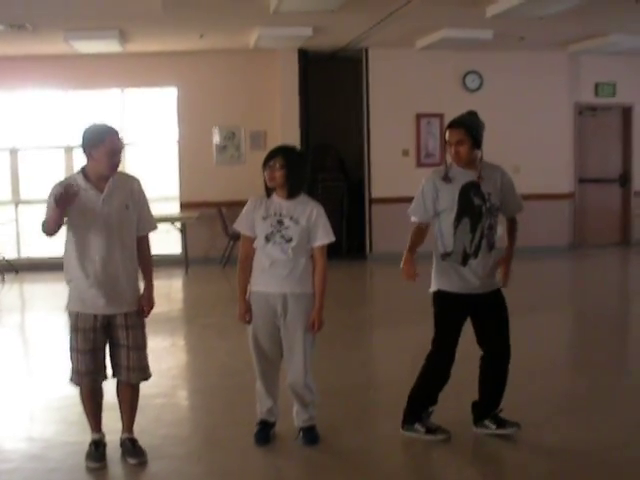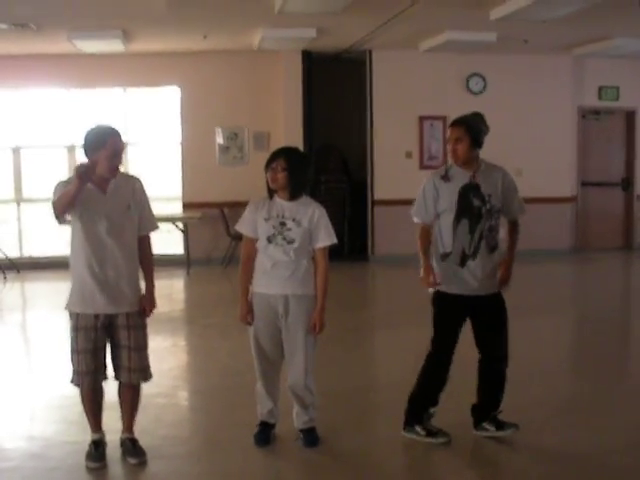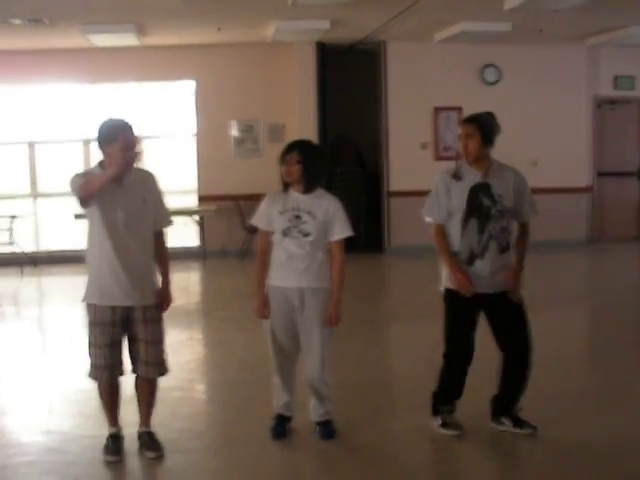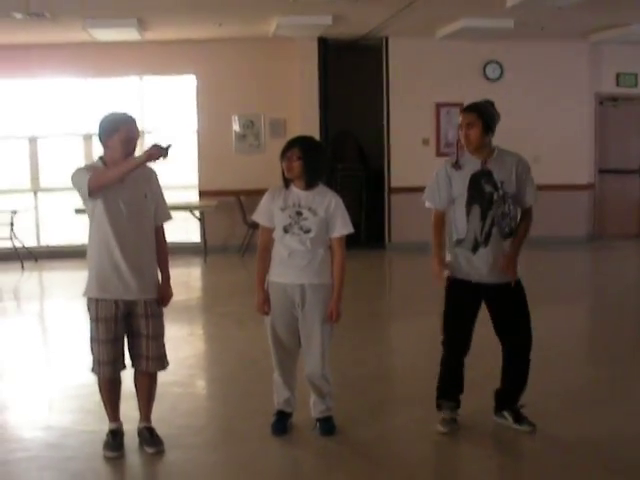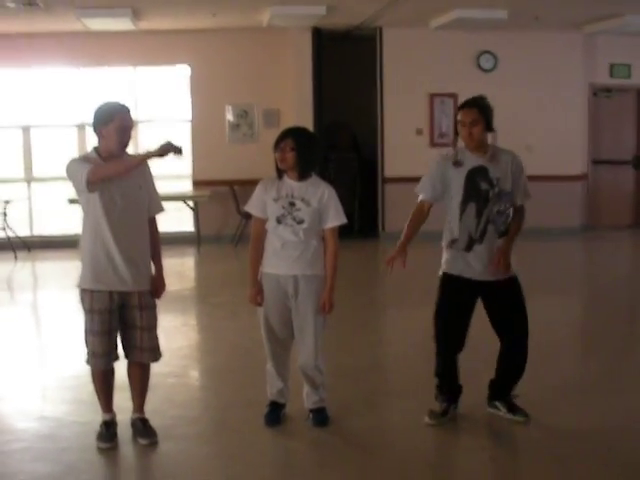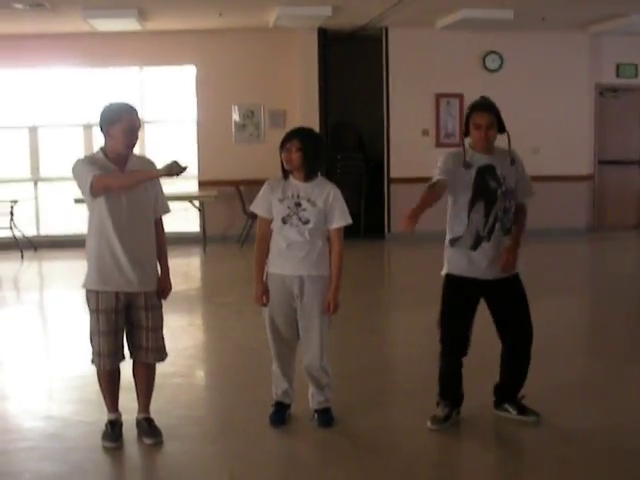
dt=0.2s
person 1, frame 1
left shoulder: (131, 186)
right shoulder: (66, 189)
left elbow: (142, 240)
right elbow: (49, 230)
left wrist: (149, 288)
right wrist: (59, 209)
left hip: (126, 299)
right hip: (85, 301)
left knee: (131, 372)
right knee: (88, 375)
left ankle: (128, 436)
right ankle: (97, 438)
person 1, frame 2
left shoulder: (133, 187)
right shoulder: (71, 188)
left elbow: (143, 240)
right elbow: (59, 210)
left wrist: (150, 288)
right wrist: (77, 182)
left hip: (128, 298)
right hip: (86, 300)
left knee: (132, 373)
right knee: (88, 375)
left ankle: (128, 436)
right ankle: (96, 438)
person 1, frame 3
left shoulder: (146, 181)
right shoulder: (87, 180)
left elbow: (157, 235)
right elbow: (84, 194)
left wrist: (165, 283)
right wrist: (114, 169)
left hip: (144, 291)
right hip: (104, 294)
left knee: (149, 366)
right knee: (105, 369)
left ankle: (145, 429)
right ankle: (114, 432)
person 1, frame 4
left shoulder: (147, 177)
right shoulder: (85, 175)
left elbow: (157, 230)
right elbow: (102, 182)
left wrist: (165, 278)
right wrist: (140, 159)
left hip: (145, 286)
right hip: (105, 287)
left knee: (148, 361)
right knee: (106, 364)
left ankle: (146, 425)
right ankle: (114, 428)
person 1, frame 5
left shoulder: (140, 169)
right shoulder: (80, 167)
left elbow: (150, 221)
right elbow: (103, 174)
left wrist: (158, 270)
right wrist: (152, 155)
left hip: (138, 277)
right hip: (99, 278)
left knee: (141, 352)
right knee: (100, 355)
left ankle: (139, 416)
right ankle: (108, 418)
person 1, frame 6
left shoulder: (145, 168)
right shoulder: (86, 167)
left elbow: (156, 223)
right elbow: (105, 184)
left wrist: (165, 271)
right wrist: (158, 173)
left hip: (144, 278)
right hip: (105, 279)
left knee: (147, 352)
right knee: (106, 355)
left ankle: (144, 416)
right ankle: (113, 418)
person 2, frame 1
left shoulder: (498, 177)
right shoulder: (437, 181)
left elbow: (510, 218)
right elbow: (421, 224)
left wrist: (509, 255)
right wrist: (409, 254)
left hip: (488, 284)
right hip: (450, 285)
left knee: (498, 351)
right knee: (442, 353)
left ankle: (486, 414)
right ankle: (415, 416)
person 2, frame 2
left shoulder: (499, 178)
right shoulder: (437, 181)
left elbow: (512, 220)
right elbow: (425, 227)
left wrist: (509, 258)
right wrist: (425, 264)
left hip: (488, 285)
right hip: (449, 286)
left knee: (495, 354)
right knee: (441, 354)
left ankle: (485, 416)
right ankle: (416, 418)
person 2, frame 3
left shoulder: (512, 178)
right shoulder: (449, 180)
left elbow: (523, 226)
right elbow: (439, 230)
left wrist: (517, 267)
right wrist: (453, 269)
left hip: (502, 283)
right hip: (462, 284)
left knee: (518, 349)
right knee: (458, 352)
left ankle: (504, 411)
right ankle: (442, 409)
person 2, frame 4
left shoulder: (515, 165)
right shoulder: (450, 169)
left elbow: (526, 213)
right elbow: (439, 216)
left wrist: (513, 252)
right wrist: (438, 256)
left hip: (503, 273)
right hip: (462, 273)
left knee: (519, 342)
right knee: (455, 342)
left ankle: (506, 405)
right ankle: (447, 404)
person 2, frame 5
left shoulder: (509, 162)
right shoulder: (446, 165)
left elbow: (519, 210)
right elbow: (424, 206)
left wrist: (507, 246)
right wrist: (403, 244)
left hip: (499, 271)
right hip: (457, 270)
left knee: (516, 338)
right knee: (447, 339)
left ankle: (500, 396)
right ankle: (447, 397)
person 2, frame 6
left shoulder: (512, 161)
right shoulder: (454, 161)
left elbow: (520, 208)
right elbow: (437, 186)
left wrist: (514, 246)
right wrist: (416, 212)
left hip: (502, 270)
right hip: (461, 269)
left knee: (520, 337)
right knee: (452, 342)
left ankle: (507, 398)
right ankle: (449, 402)
person 3, frame 1
left shoulder: (311, 210)
right shoulder: (255, 207)
left elbow: (319, 261)
right elbow: (245, 256)
left wrist: (318, 306)
right wrist: (242, 298)
left hip: (298, 296)
right hip: (261, 295)
left knee: (299, 365)
right knee: (265, 362)
left ankle: (306, 420)
right ankle: (266, 418)
person 3, frame 2
left shoulder: (314, 212)
right shoulder: (257, 209)
left elbow: (321, 263)
right elbow: (247, 257)
left wrist: (320, 308)
right wrist: (243, 299)
left hip: (299, 298)
right hip: (263, 296)
left knee: (300, 367)
right knee: (266, 364)
left ankle: (306, 421)
right ankle: (266, 419)
person 3, frame 3
left shoulder: (328, 204)
right shoulder: (273, 202)
left elbow: (337, 256)
right elbow: (263, 250)
left wrist: (335, 301)
right wrist: (260, 293)
left hip: (315, 290)
right hip: (279, 289)
left knee: (316, 360)
right knee: (282, 356)
left ankle: (323, 414)
right ankle: (283, 412)
person 3, frame 4
left shoulder: (329, 201)
right shoulder: (274, 198)
left elbow: (338, 252)
right elbow: (264, 247)
left wrist: (336, 297)
right wrist: (260, 290)
left hip: (316, 287)
right hip: (279, 286)
left knee: (316, 357)
right knee: (282, 353)
left ankle: (323, 411)
right ankle: (283, 408)
person 3, frame 5
left shoulder: (323, 192)
right shoulder: (267, 189)
left elbow: (331, 243)
right elbow: (257, 237)
left wrist: (329, 288)
right wrist: (253, 281)
left hip: (309, 278)
right hip: (273, 277)
left knee: (310, 348)
right knee: (275, 344)
left ankle: (316, 401)
right ankle: (276, 399)
person 3, frame 6
left shoulder: (328, 193)
right shoulder: (272, 189)
left elbow: (336, 244)
right elbow: (262, 238)
left wrist: (334, 289)
right wrist: (258, 281)
left hip: (314, 278)
right hip: (278, 277)
left knee: (315, 348)
right knee: (281, 344)
left ankle: (321, 402)
right ankle: (282, 399)
